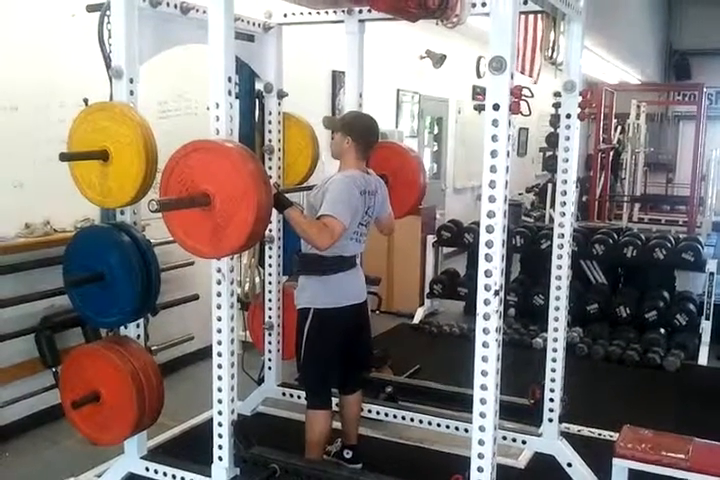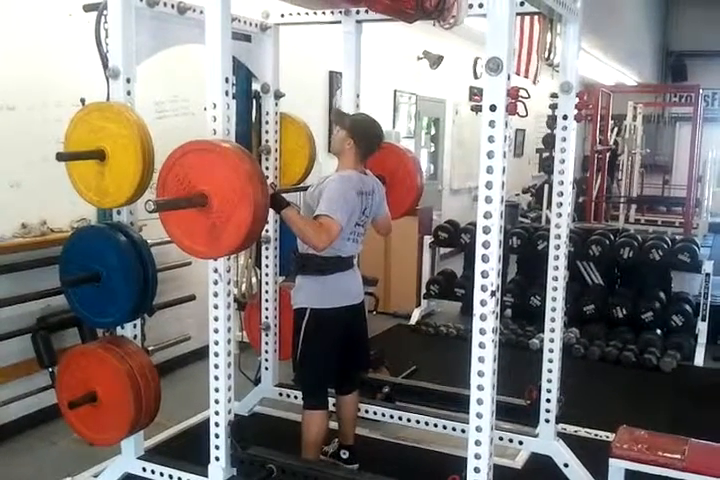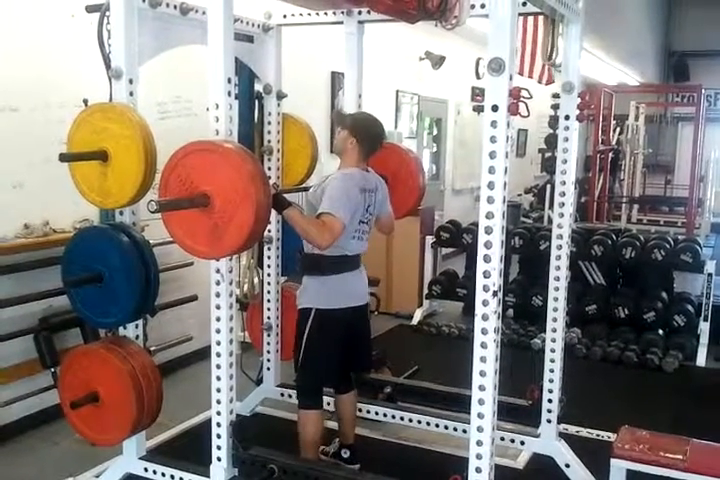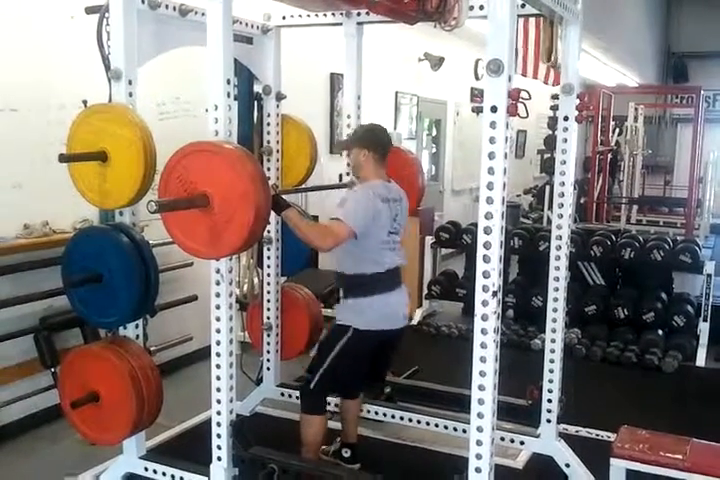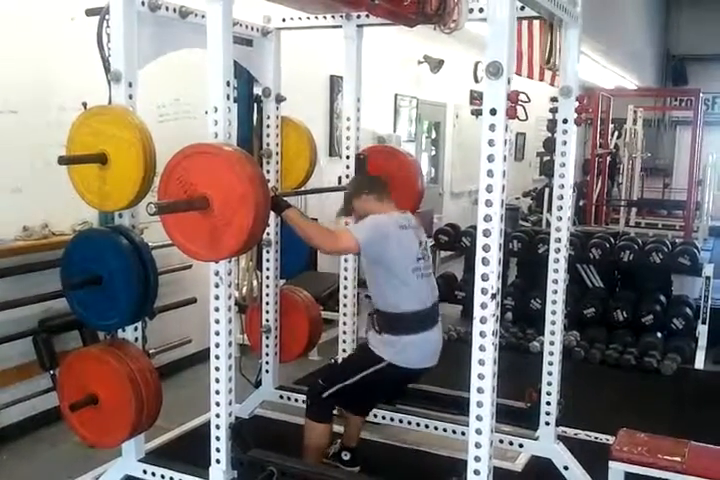
dt=0.3s
person 1, frame 1
left shoulder: (342, 184)
right shoulder: (374, 183)
left elbow: (323, 238)
right elbow: (387, 226)
left wrist: (283, 203)
left hip: (323, 298)
right hip: (352, 292)
left knee: (318, 389)
right knee: (349, 379)
right ankle: (348, 450)
person 1, frame 2
left shoulder: (338, 185)
right shoulder: (371, 184)
left elbow: (320, 238)
right elbow: (384, 227)
left wrist: (280, 204)
left hip: (320, 297)
right hip: (349, 293)
left knee: (314, 389)
right knee: (345, 379)
right ankle: (345, 450)
person 1, frame 3
left shoulder: (341, 182)
right shoulder: (374, 182)
left elbow: (323, 236)
right elbow: (387, 225)
left wrist: (281, 203)
left hip: (326, 295)
right hip: (354, 291)
left knee: (309, 387)
right knee: (342, 378)
right ankle: (345, 451)
person 1, frame 4
left shoulder: (363, 197)
right shoulder: (396, 193)
left elbow: (325, 239)
left wrist: (280, 206)
left hip: (364, 314)
right hip: (393, 310)
left knee: (313, 390)
right knee: (350, 381)
right ankle: (346, 450)
person 1, frame 5
left shoulder: (378, 226)
right shoulder: (406, 220)
left elbow: (329, 242)
left wrist: (282, 207)
right wrist: (370, 188)
left hip: (402, 347)
right hip: (426, 341)
left knee: (319, 395)
right knee: (348, 385)
right ankle: (345, 453)
